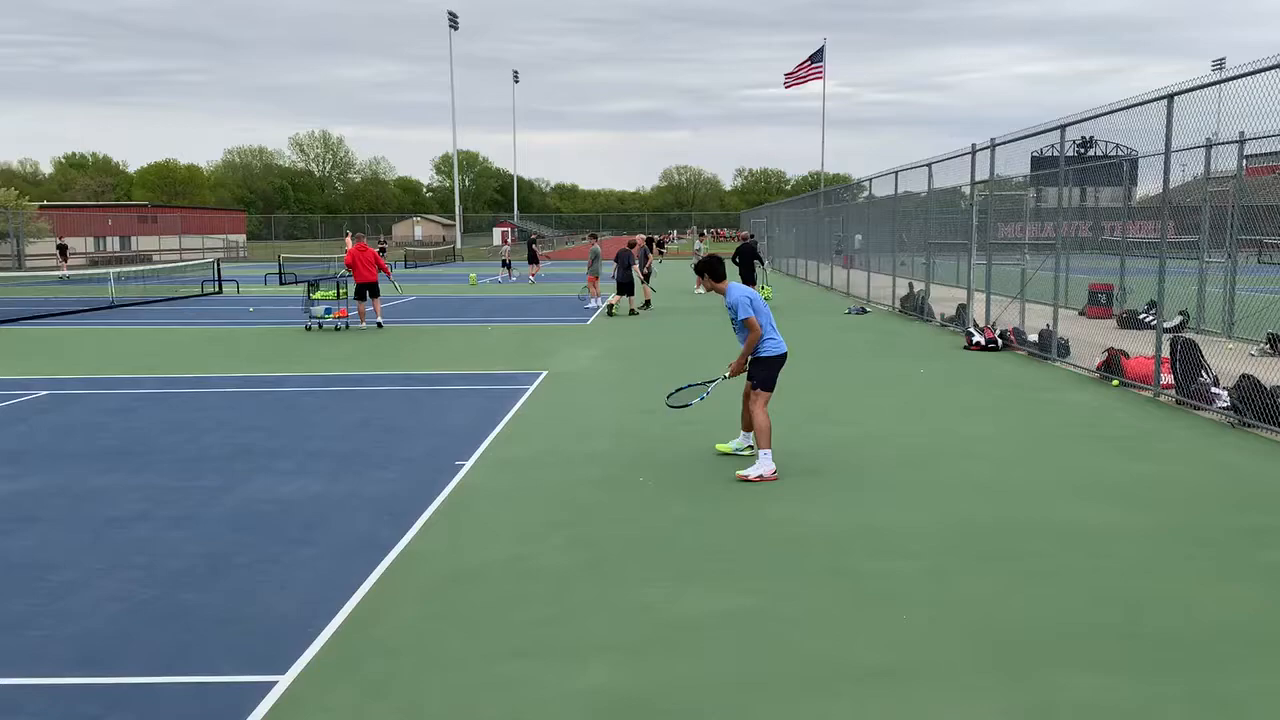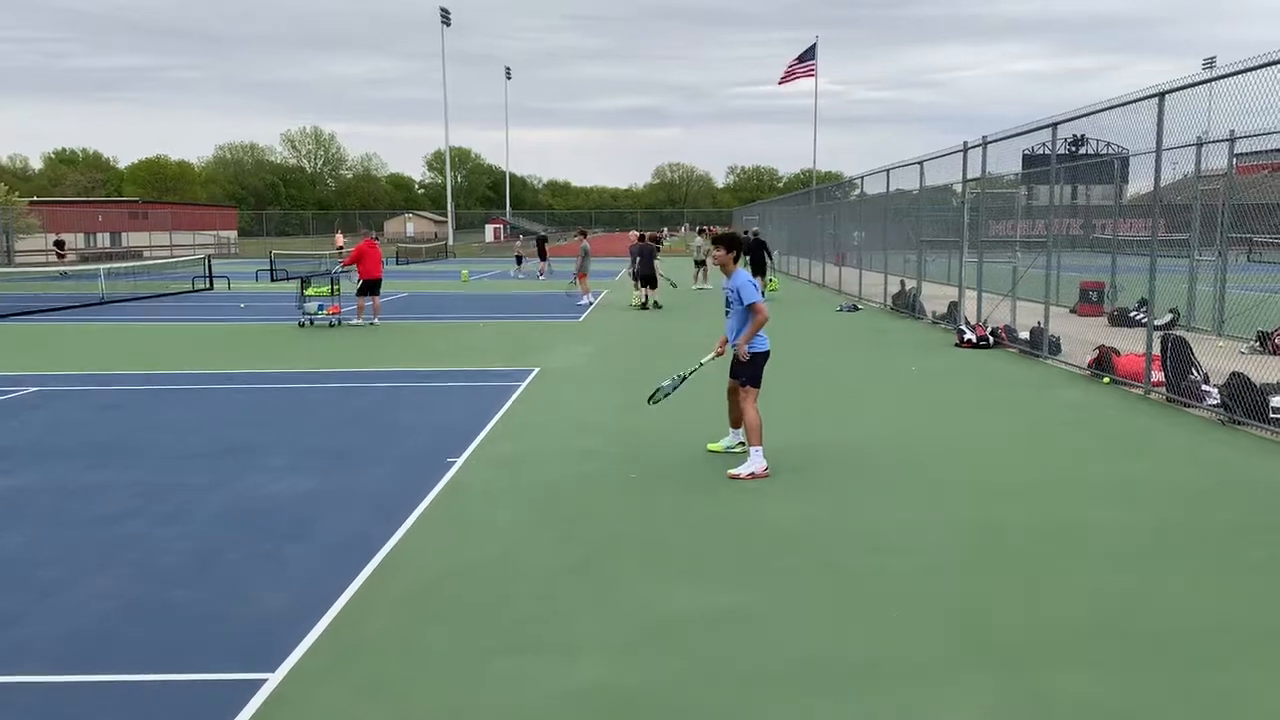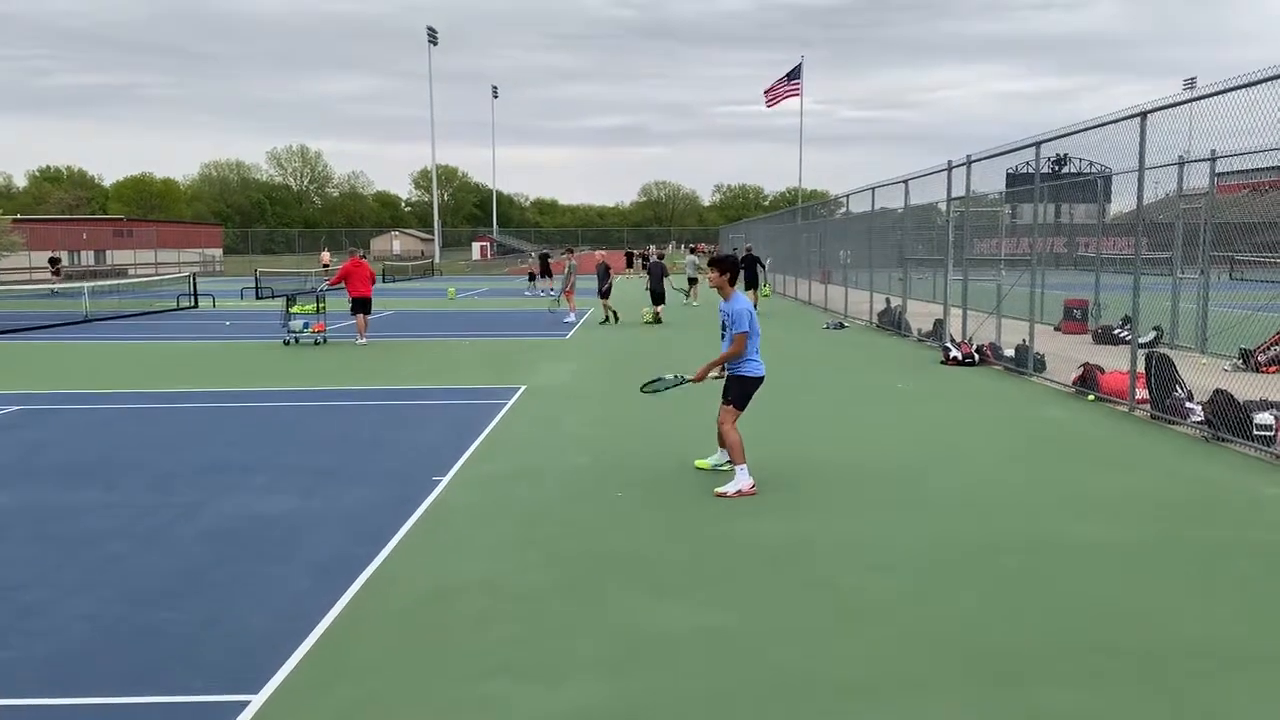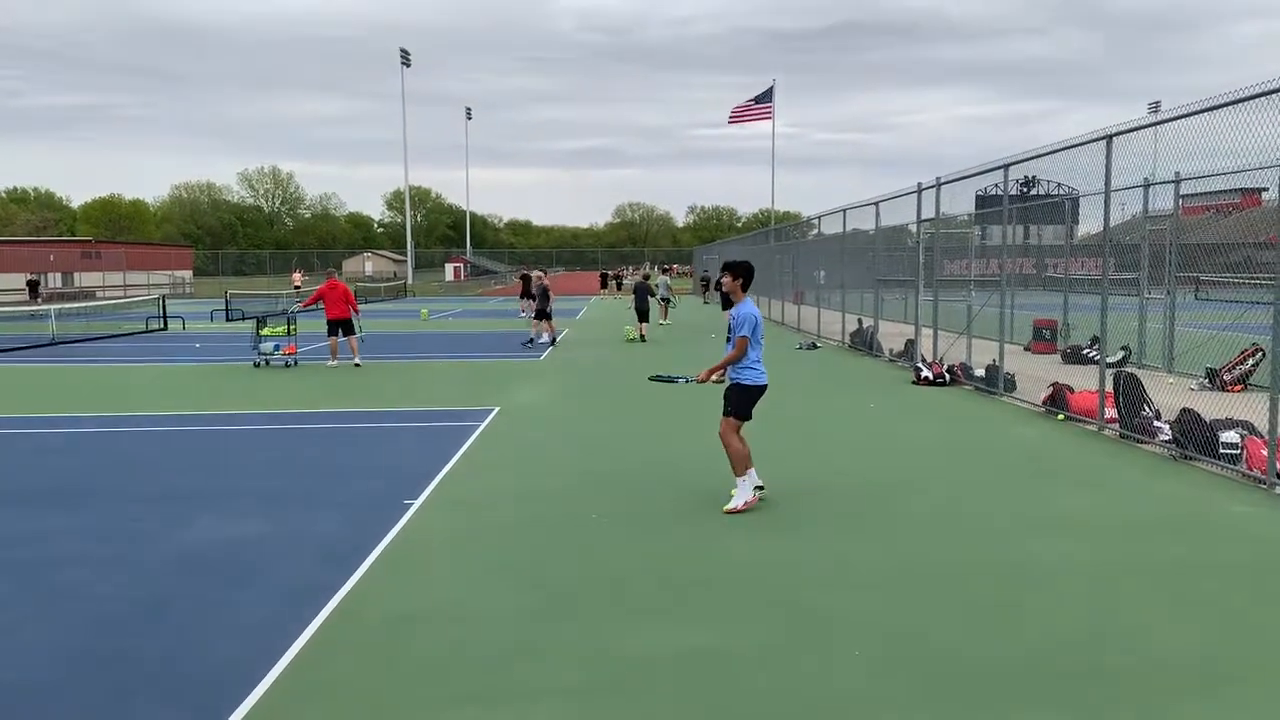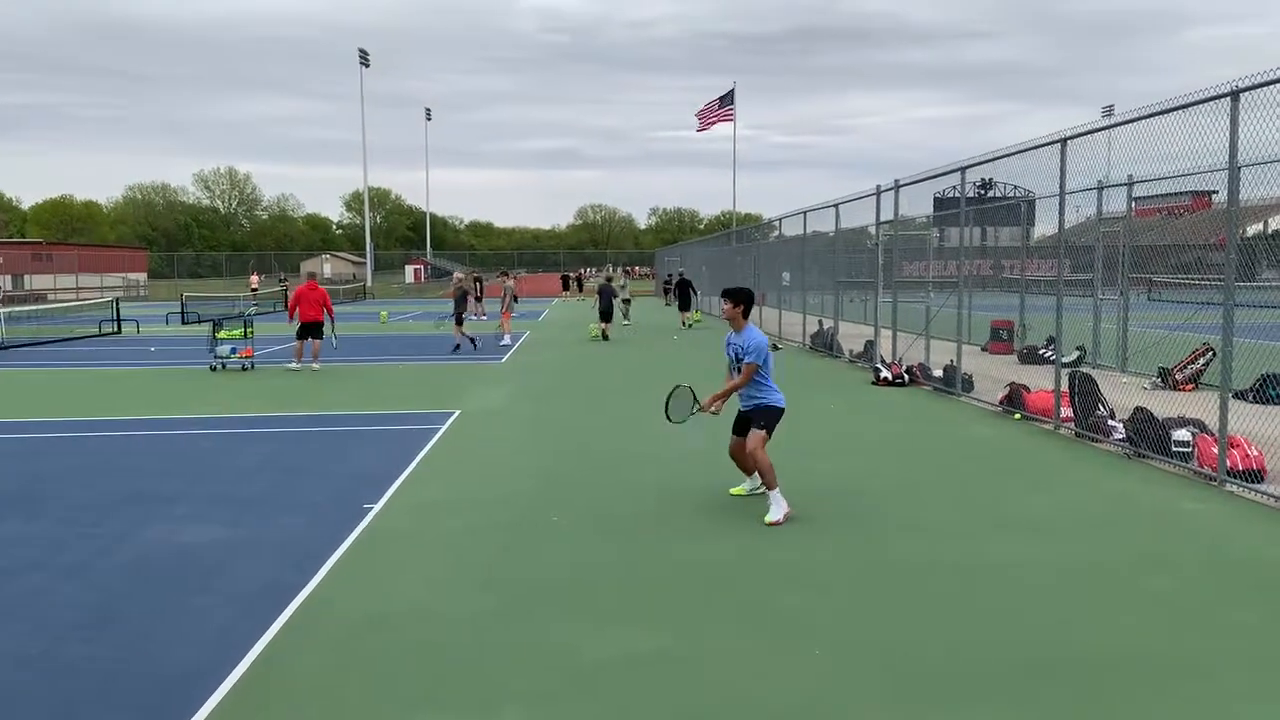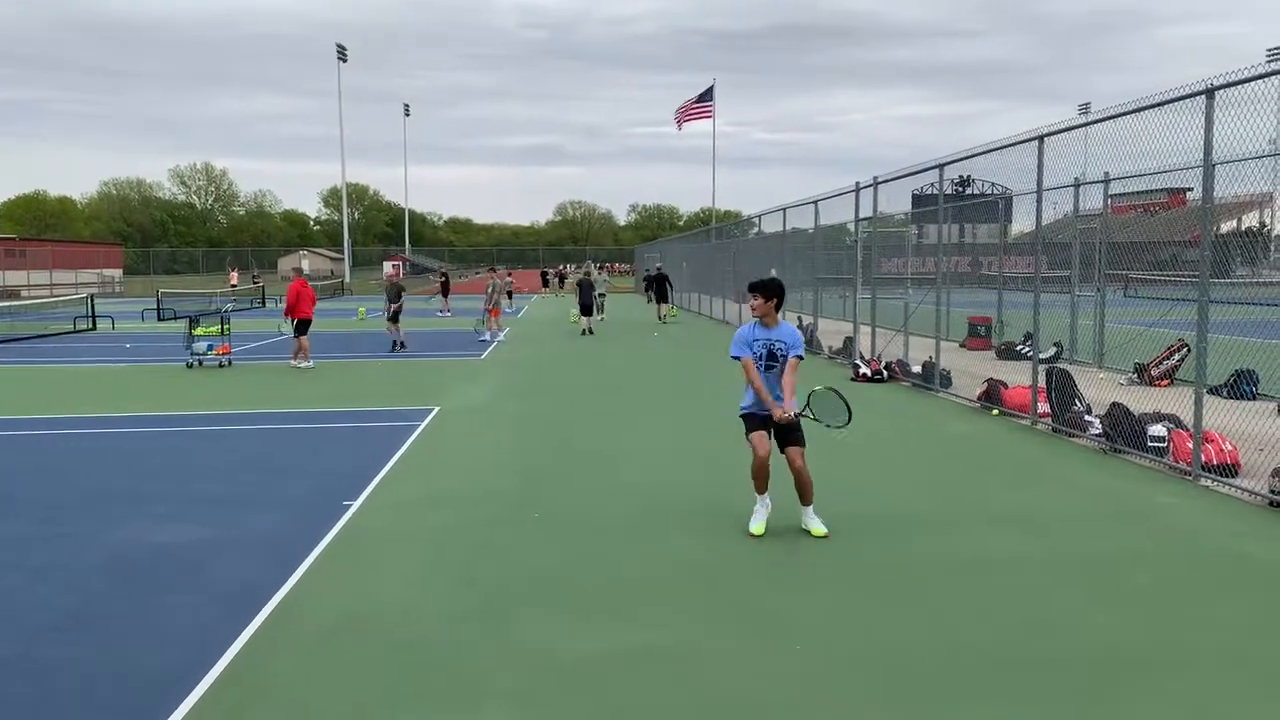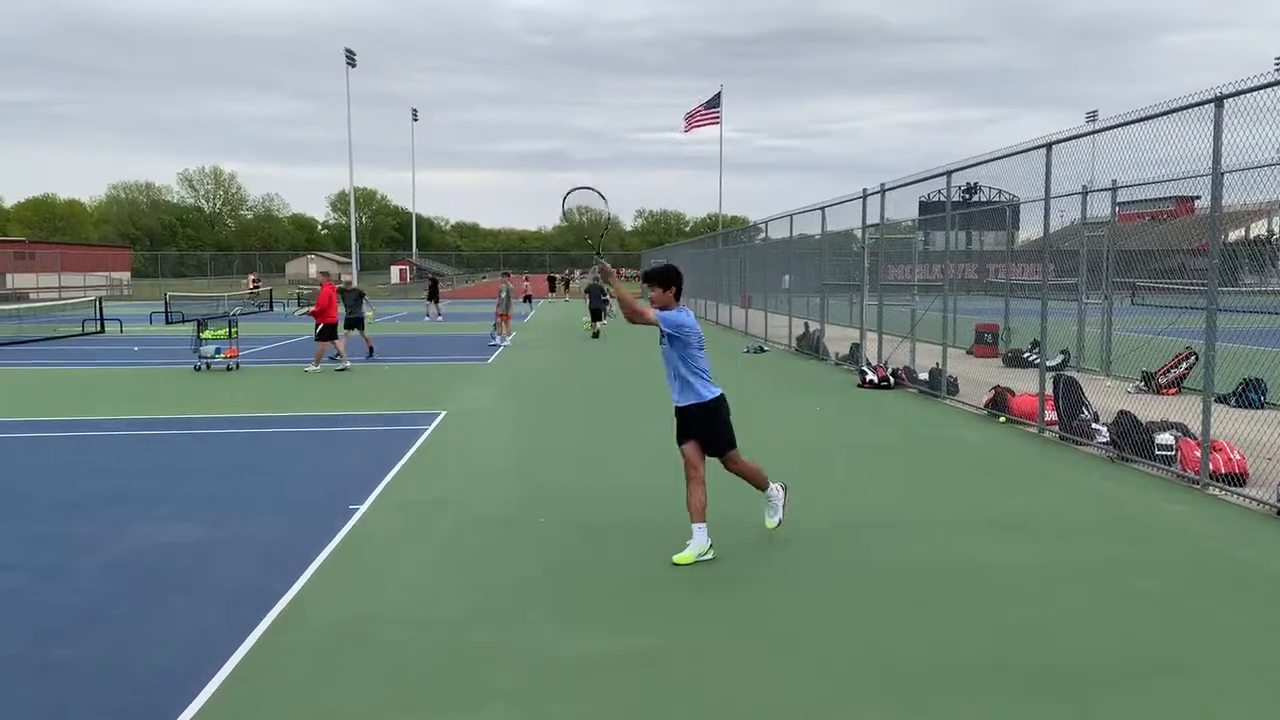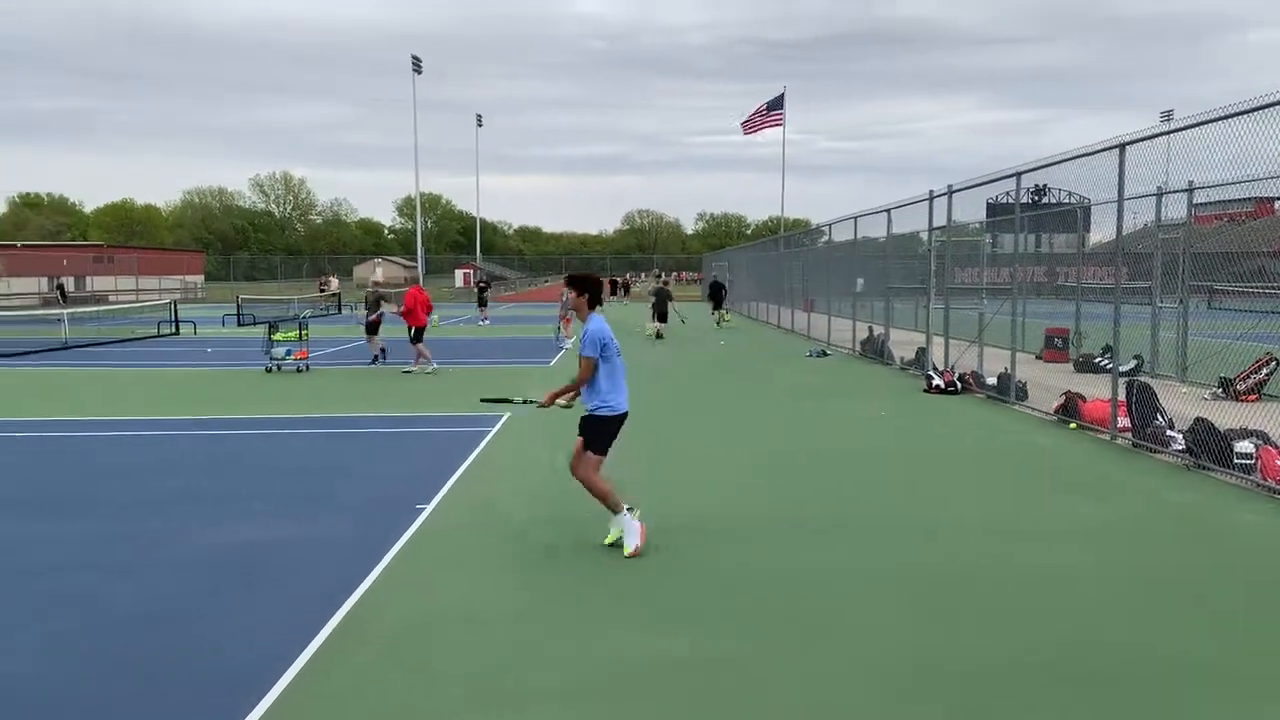
dt=0.7s
person 1, frame 1
left shoulder: (736, 297)
right shoulder: (733, 292)
left elbow: (756, 331)
left wrist: (740, 361)
right wrist: (742, 360)
left hip: (770, 353)
right hip: (764, 352)
left knee: (757, 405)
right knee: (748, 395)
left ankle: (766, 465)
right ankle: (745, 442)
person 1, frame 2
left shoulder: (743, 281)
right shoulder: (729, 281)
left elbow: (762, 315)
left wrist: (742, 343)
right wrist: (724, 341)
left hip: (752, 350)
right hip: (741, 348)
left knee: (747, 402)
right knee: (733, 392)
left ankle: (757, 462)
right ankle: (736, 439)
person 1, frame 3
left shoulder: (740, 307)
right shoulder: (725, 304)
left elbow: (737, 349)
left wrist: (706, 368)
right wrist: (721, 366)
left hip: (747, 372)
right hip: (738, 371)
left knee: (725, 421)
right knee: (727, 415)
left ankle: (744, 480)
right ankle: (723, 457)
person 1, frame 4
left shoulder: (746, 313)
right shoulder: (737, 309)
left elbow: (739, 352)
left wrist: (711, 371)
right wrist: (722, 371)
left hip: (749, 381)
right hip: (741, 380)
left knee: (726, 431)
right knee: (732, 432)
left ankle: (745, 489)
right ankle: (752, 483)
person 1, frame 5
left shoulder: (756, 340)
right shoulder: (730, 338)
left elbow: (744, 378)
right elbow: (732, 373)
left wrist: (714, 397)
right wrist: (719, 401)
left hip: (768, 403)
right hip: (747, 405)
left knee: (754, 448)
right knee: (736, 451)
left ankle: (778, 502)
right ankle: (755, 480)
person 1, frame 6
left shoulder: (793, 335)
right shoulder: (743, 335)
left elbow: (790, 374)
right elbow: (753, 375)
left wrist: (788, 404)
right wrist: (771, 406)
left hip: (786, 409)
right hip: (755, 408)
left knee: (798, 465)
right knee: (762, 454)
left ankle: (808, 515)
right ankle: (762, 504)
person 1, frame 7
left shoulder: (679, 320)
right shoulder: (668, 316)
left elbow: (636, 311)
right elbow: (631, 315)
left wrist: (612, 281)
right wrist: (612, 280)
left hip: (708, 403)
right hip: (685, 406)
left knee: (733, 463)
right knee: (694, 471)
left ankle: (773, 492)
right ankle: (700, 541)
person 1, frame 8
left shoulder: (593, 329)
right shoulder: (596, 325)
left elbow: (584, 376)
left wrist: (555, 395)
right wrist: (574, 394)
left hip: (605, 411)
right hip: (602, 409)
left knee: (586, 473)
right knee: (578, 467)
left ankle: (628, 522)
right ankle: (623, 519)
